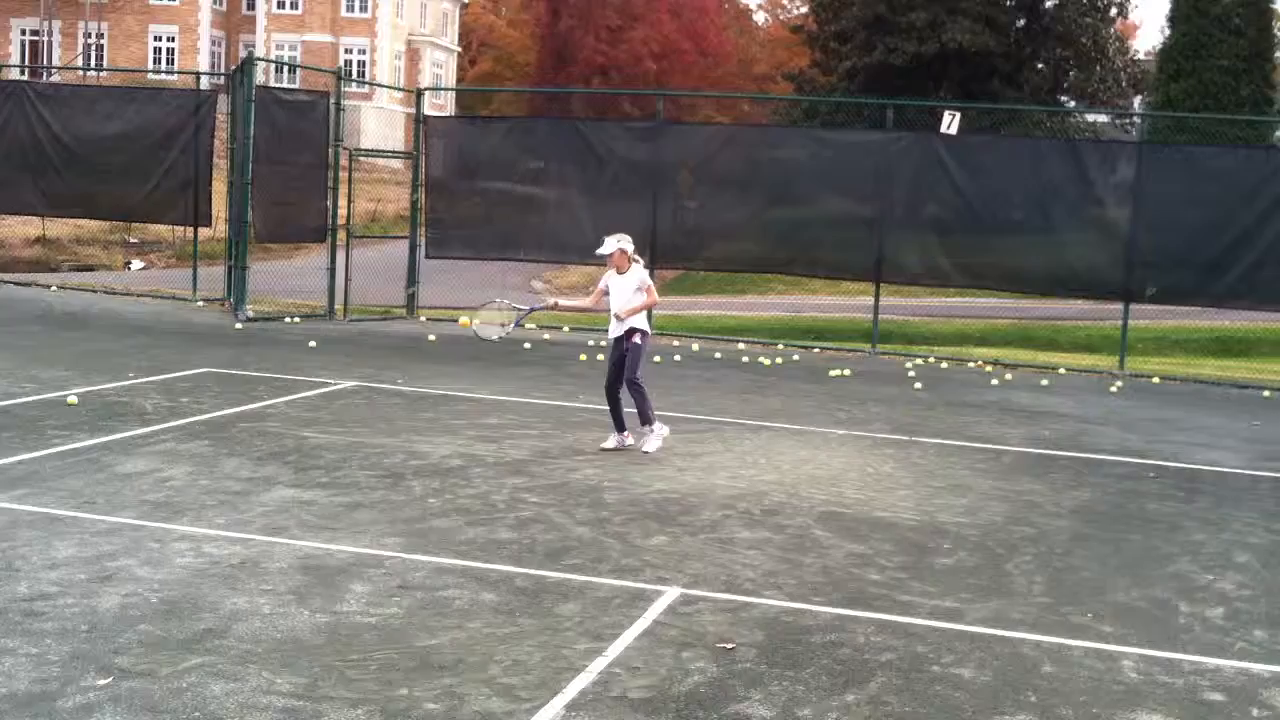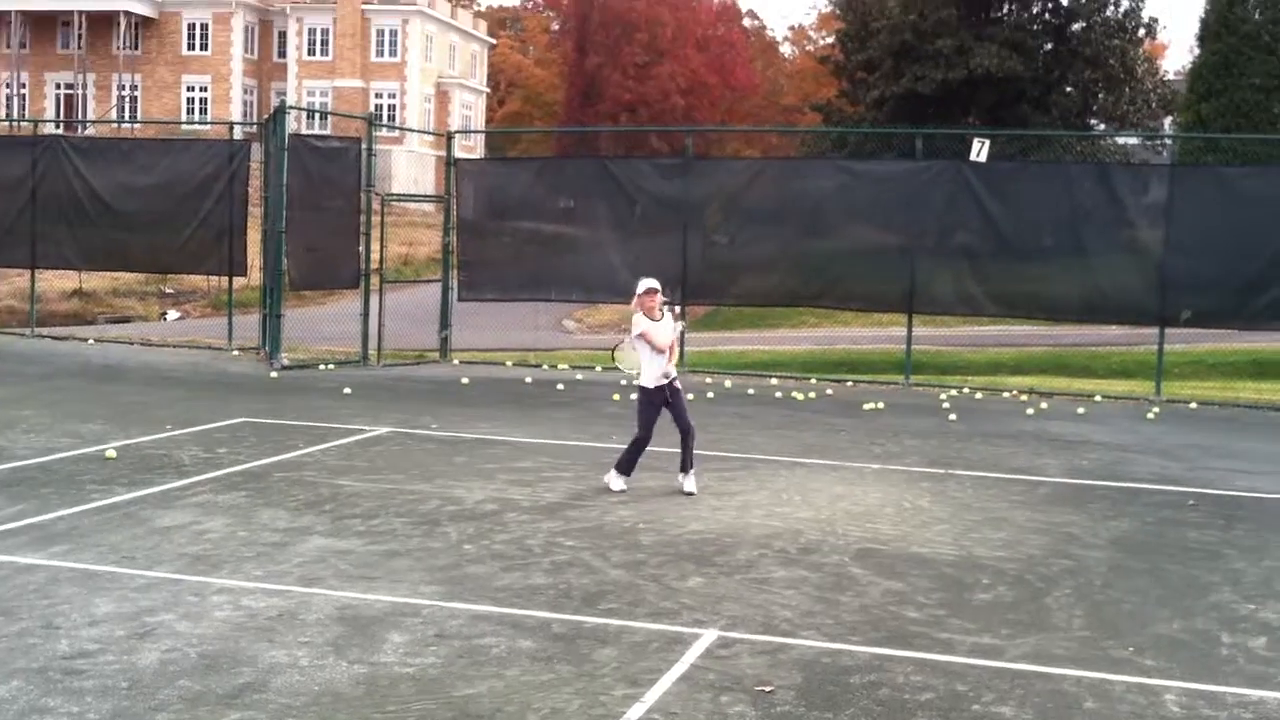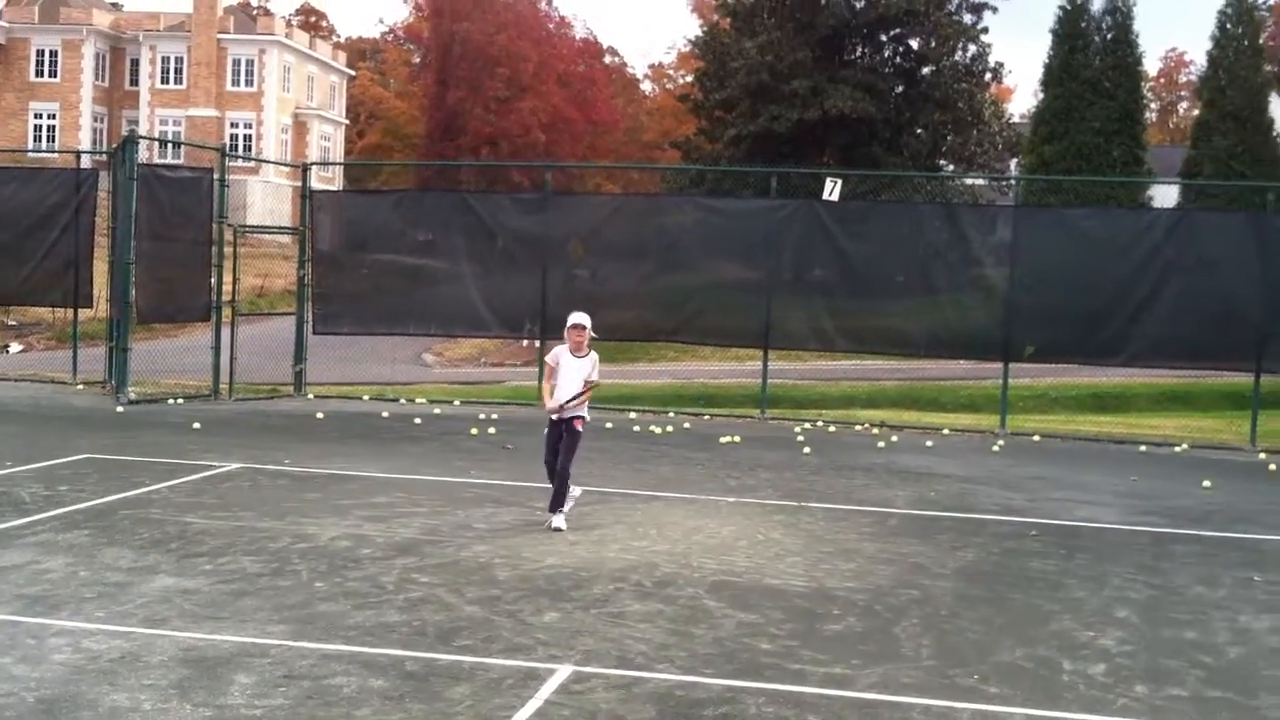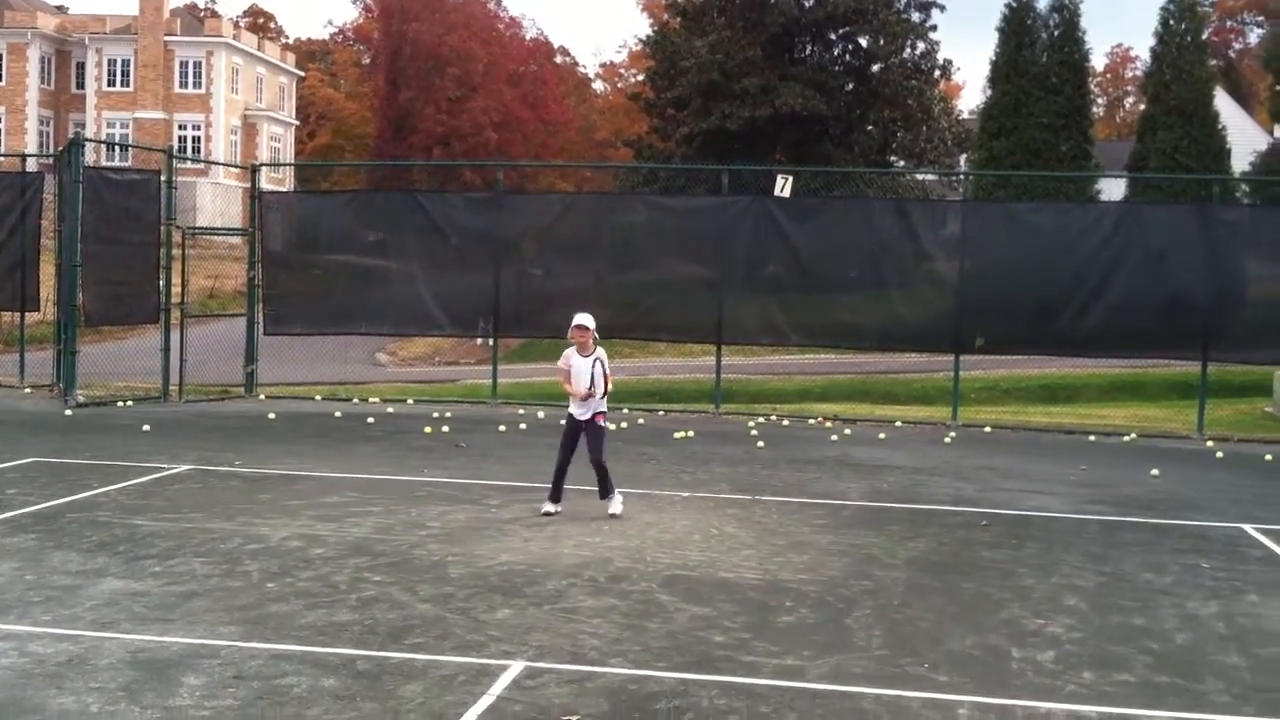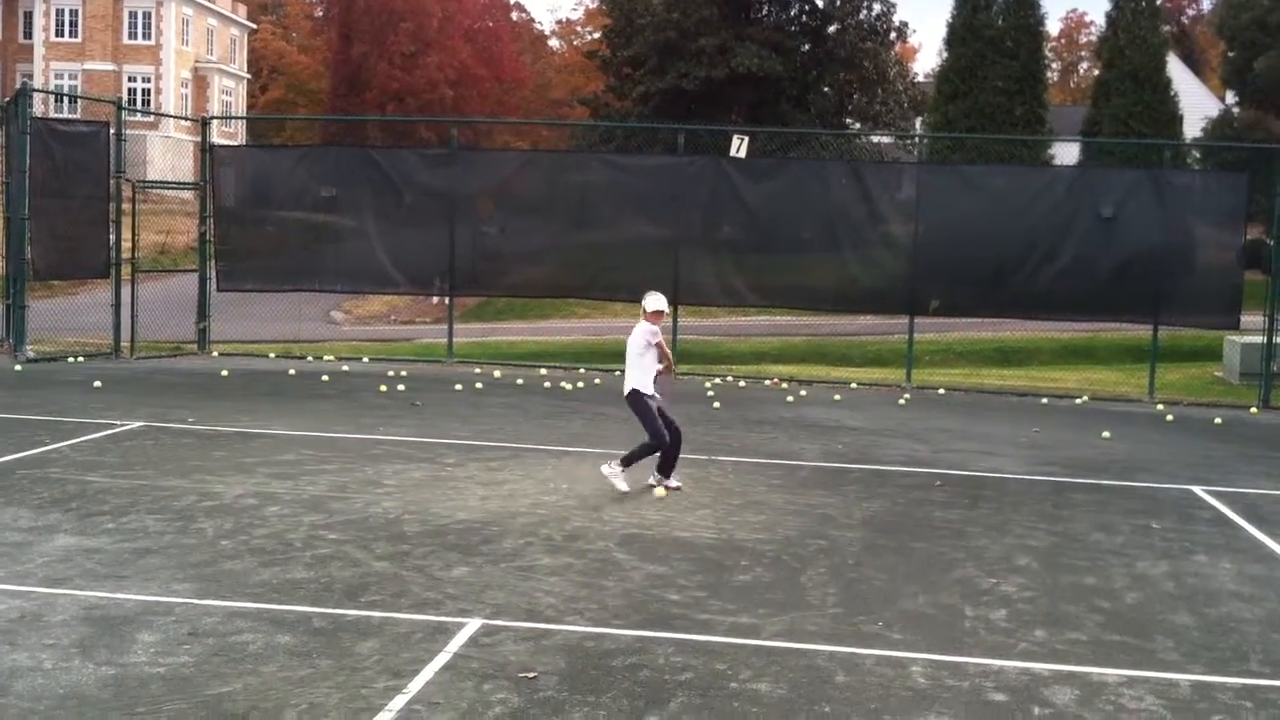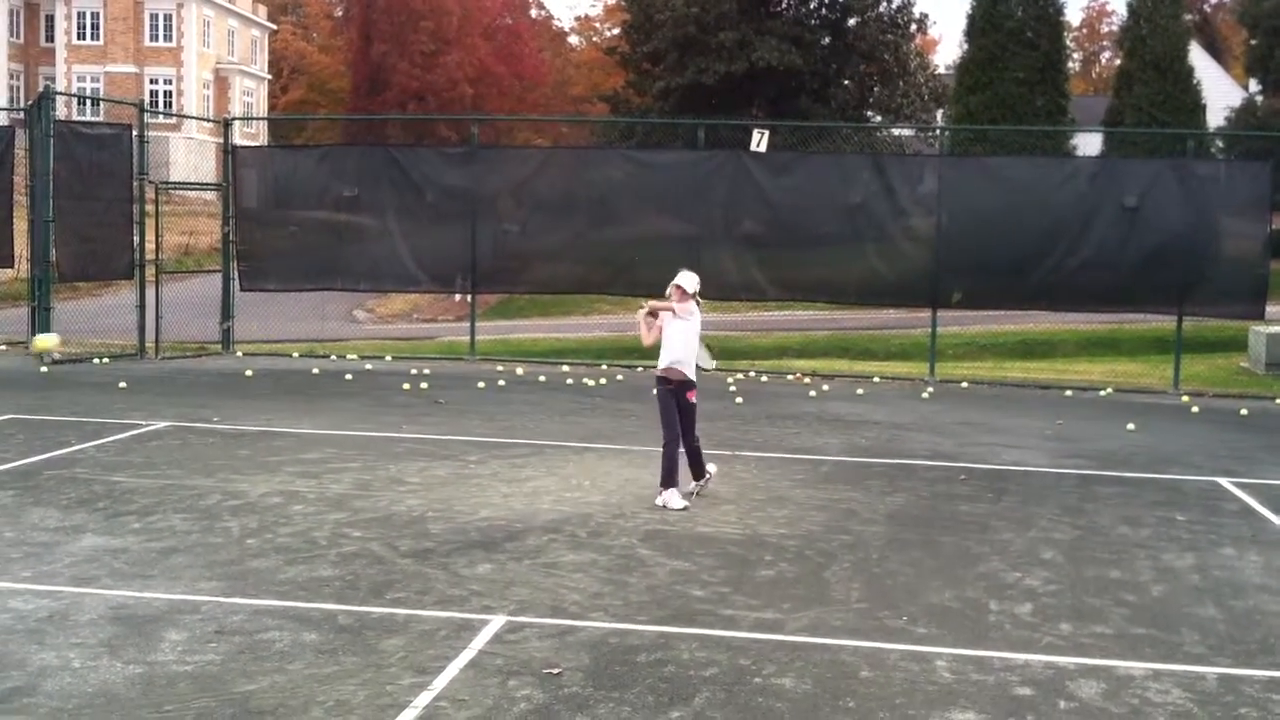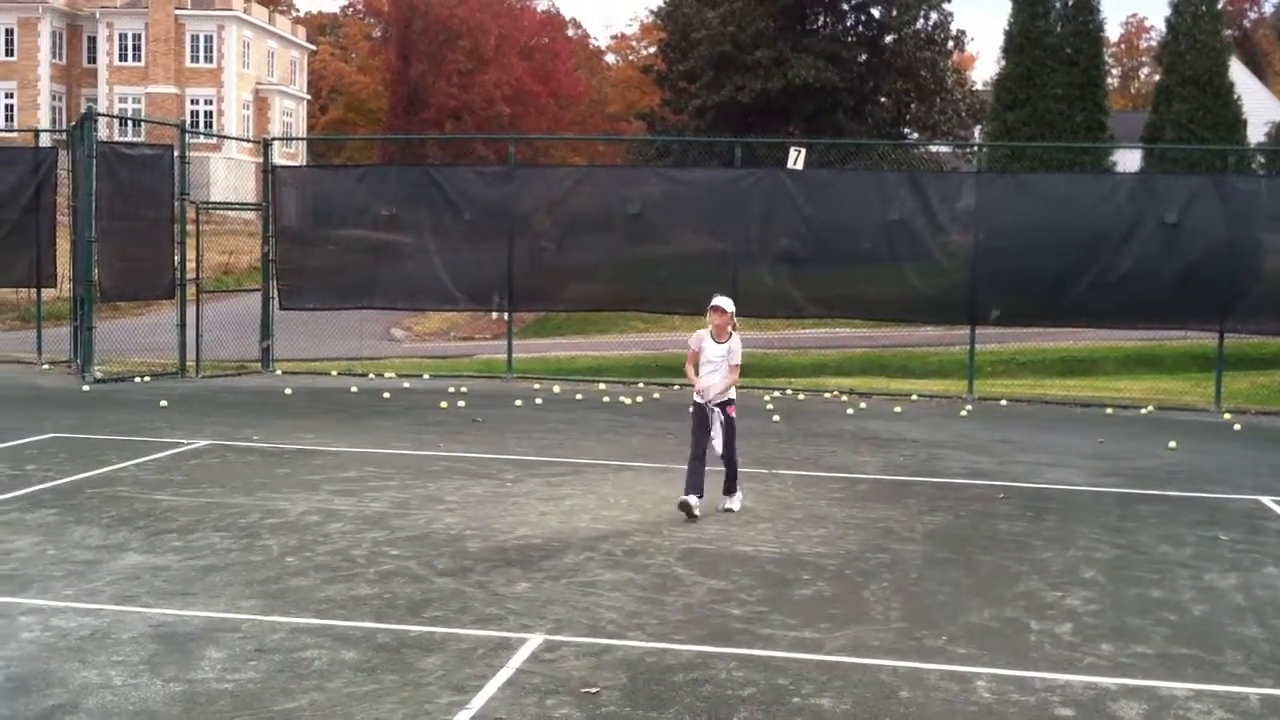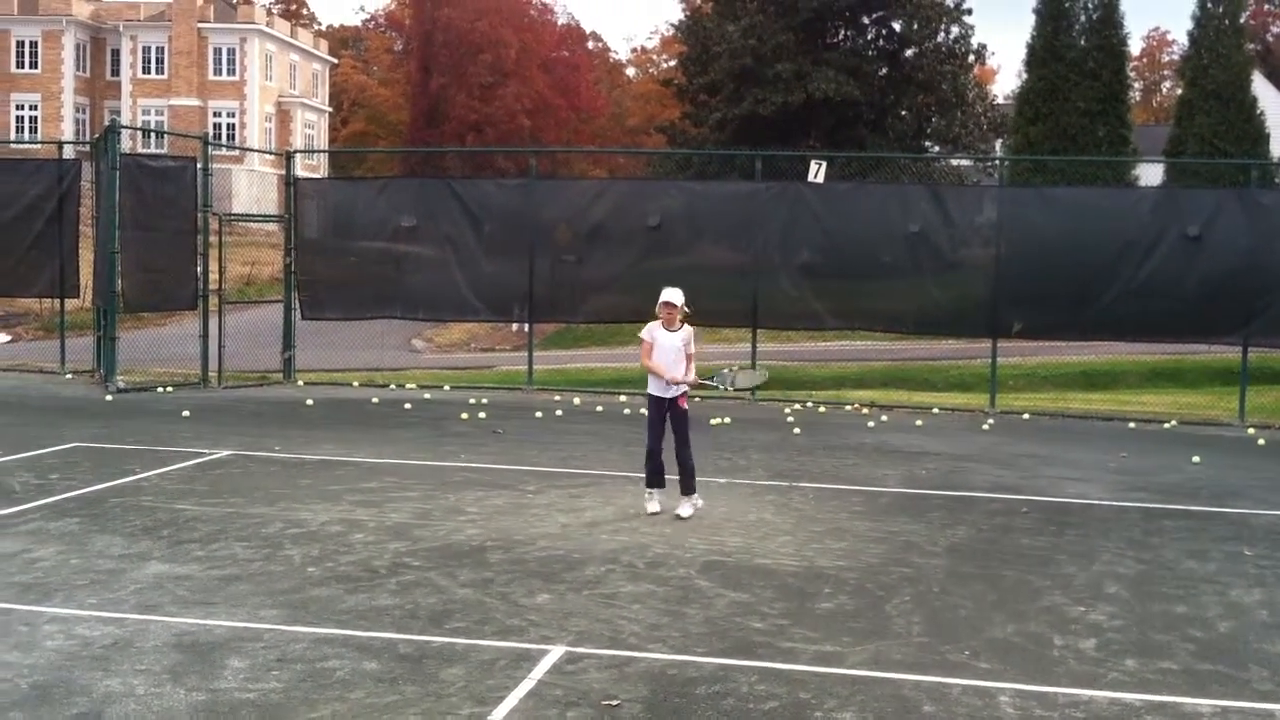
dt=0.7s
person 1, frame 1
left shoulder: (638, 272)
right shoulder: (609, 276)
left elbow: (654, 300)
right elbow: (591, 303)
left wrist: (629, 311)
right wrist: (562, 303)
left hip: (637, 332)
right hip: (617, 334)
left knee: (632, 378)
right knee: (612, 387)
left ankle: (653, 427)
right ankle: (623, 434)
person 1, frame 2
left shoulder: (668, 317)
right shoulder: (638, 320)
left elbow: (674, 350)
right elbow: (661, 346)
left wrist: (670, 367)
right wrist: (676, 331)
left hip: (669, 381)
right hip: (648, 385)
left knee: (686, 427)
right knee: (643, 436)
left ankle: (687, 474)
right ankle: (618, 473)
person 1, frame 3
left shoulder: (592, 358)
right shoulder: (558, 352)
left elbow: (586, 394)
right elbow: (547, 381)
left wrist: (566, 406)
right wrist: (547, 402)
left hip: (576, 416)
right hip: (555, 414)
left knee: (563, 465)
right knee: (550, 462)
left ankle: (557, 512)
right ankle: (568, 492)
person 1, frame 4
left shoulder: (600, 354)
right shoulder: (568, 355)
left elbow: (607, 385)
right elbow: (565, 384)
left wrist: (597, 393)
right wrist: (577, 393)
left hip: (596, 413)
right hip: (575, 412)
left knee: (597, 458)
right knee: (562, 459)
left ankle: (610, 497)
right ankle: (553, 500)
person 1, frame 5
left shoulder: (644, 330)
right shoulder: (649, 329)
right elbow: (666, 356)
left wrist: (658, 369)
right wrist: (669, 368)
left hip: (647, 392)
right hip: (637, 392)
left knee: (674, 434)
right knee: (659, 439)
left ankle: (662, 476)
right ankle: (618, 467)
person 1, frame 6
left shoulder: (691, 309)
right shoulder: (663, 316)
left elbow: (654, 305)
right elbow: (647, 342)
left wrist: (650, 310)
right wrist: (644, 317)
left hip: (685, 381)
right hip: (665, 380)
left knee: (689, 437)
right knee: (672, 437)
left ankle: (702, 474)
right ankle: (667, 491)
person 1, frame 7
left shoulder: (734, 341)
right shoulder: (700, 336)
left elbow: (734, 376)
right elbow: (689, 366)
left wrist: (717, 391)
right wrist: (697, 384)
left hip: (725, 402)
right hip: (702, 402)
left knee: (729, 454)
right knee: (697, 451)
left ankle: (731, 494)
right ankle: (691, 498)
person 1, frame 8
left shoulder: (687, 331)
right shoulder: (652, 328)
left elbow: (690, 361)
right elbow: (645, 361)
left wrist: (690, 375)
right wrist: (664, 374)
left hip: (678, 395)
right hip: (656, 395)
left knee: (683, 447)
right knee: (654, 446)
left ankle: (689, 497)
right ankle: (653, 492)
